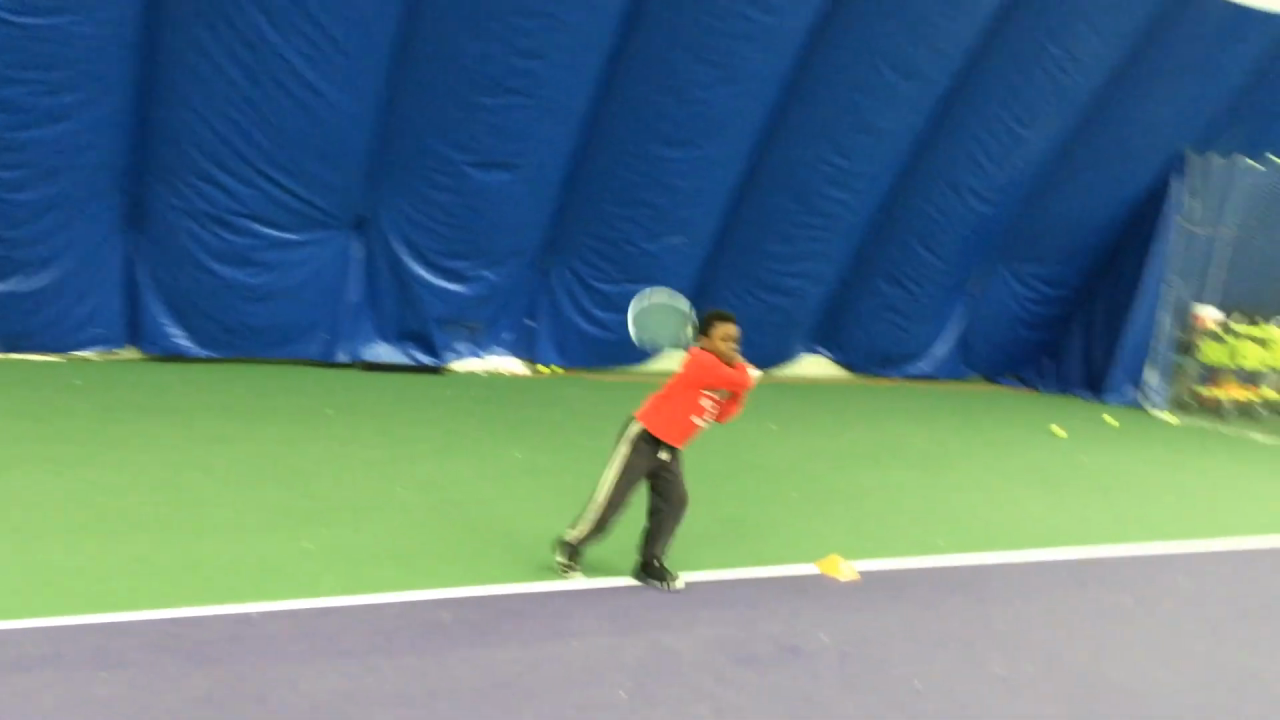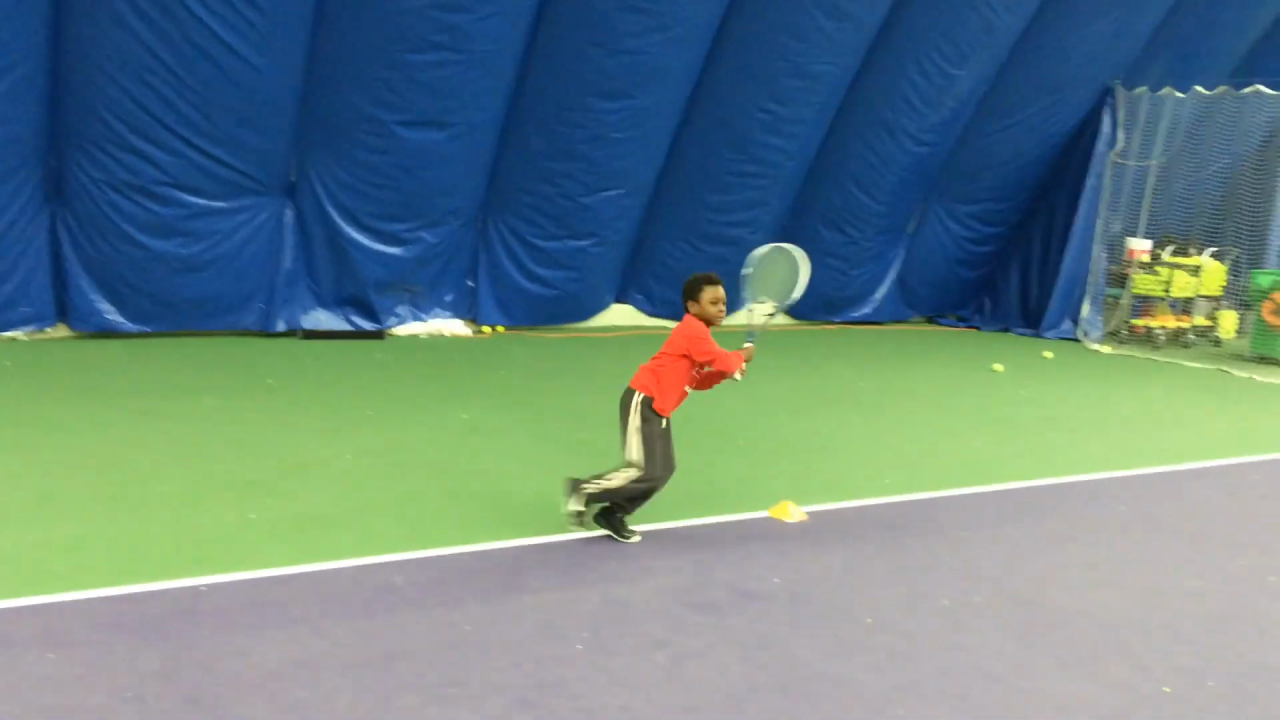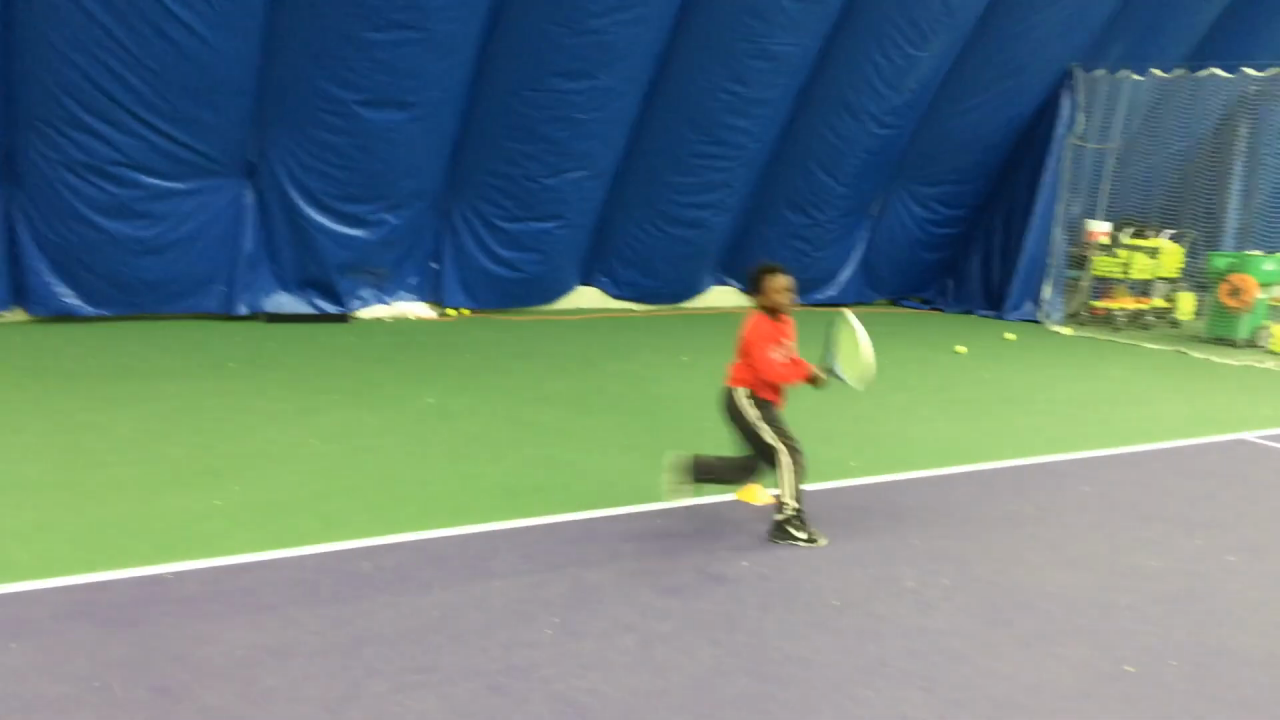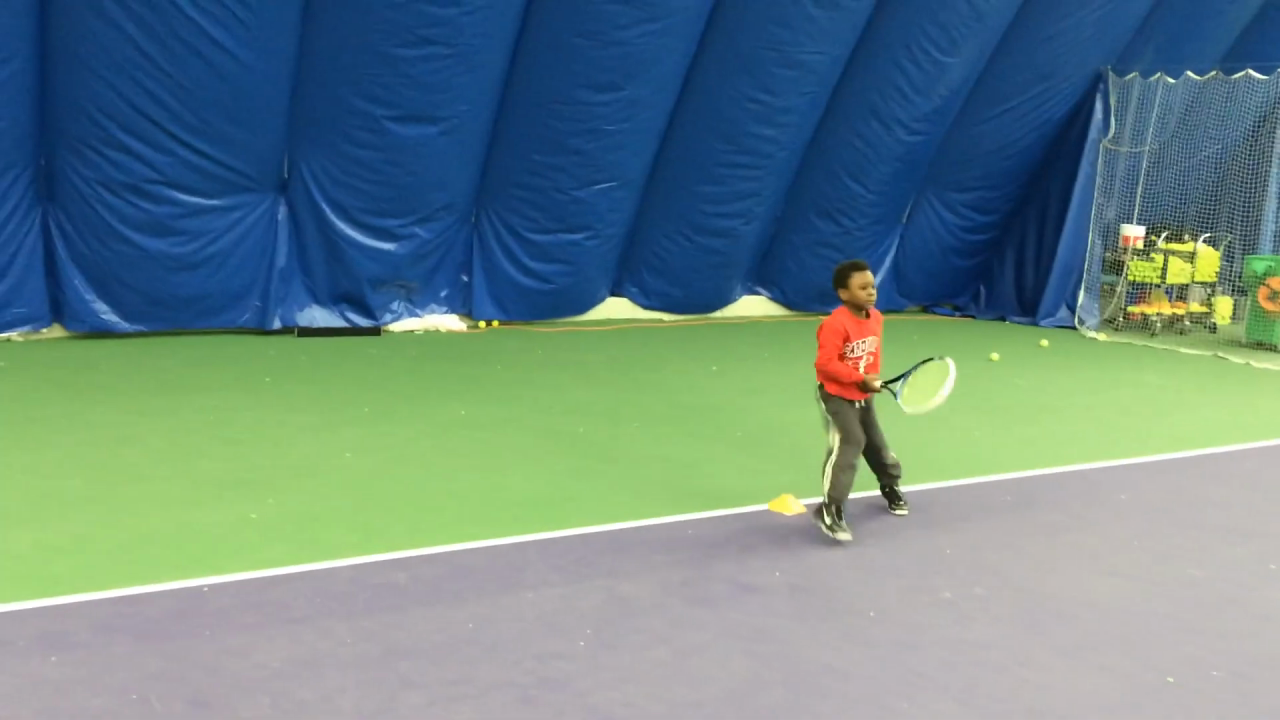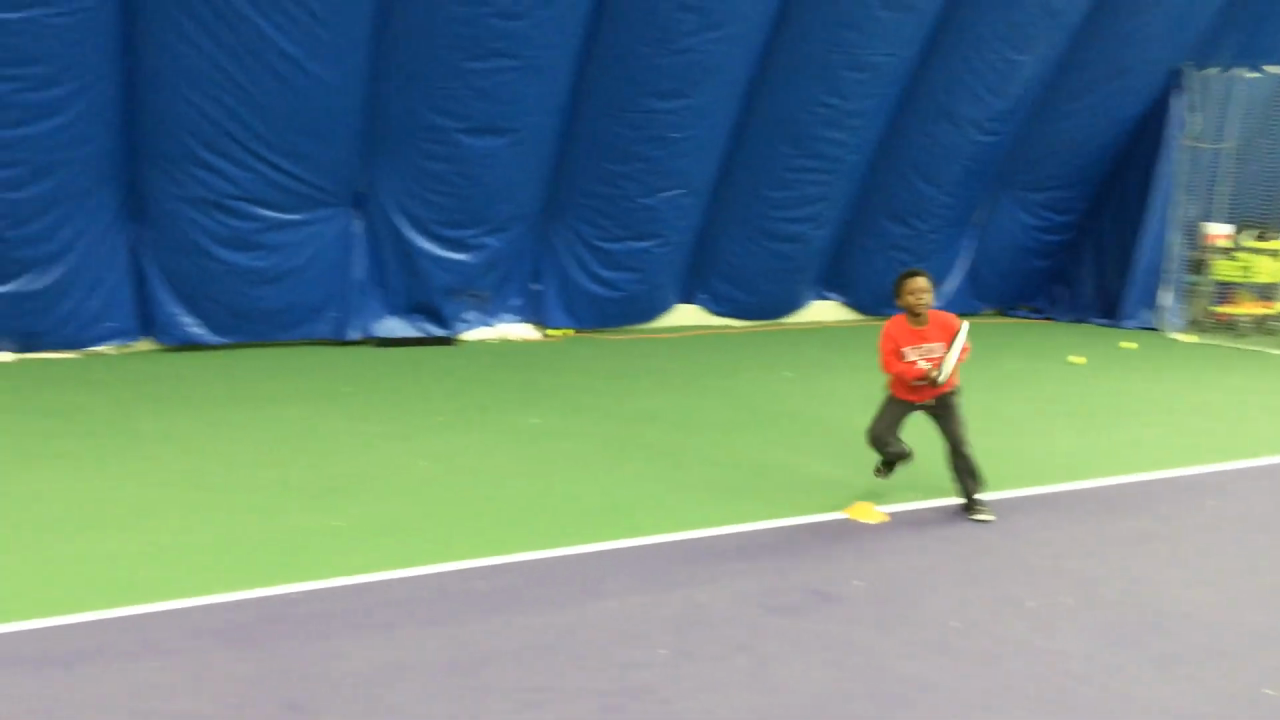
dt=0.3s
person 1, frame 1
left shoulder: (721, 376)
right shoulder: (702, 362)
left elbow: (724, 414)
right elbow: (743, 381)
left wrist: (740, 374)
right wrist: (746, 372)
left hip: (668, 449)
right hip: (646, 438)
left knee: (673, 501)
right knee: (611, 498)
left ankle: (651, 563)
right ankle: (570, 546)
person 1, frame 2
left shoulder: (699, 333)
right shoulder: (692, 332)
left elbow: (700, 380)
right elbow: (721, 361)
left wrist: (731, 369)
right wrist: (742, 357)
left hip: (656, 408)
right hip: (644, 401)
left knee: (662, 470)
right knee: (648, 471)
left ankle: (611, 514)
right ankle: (585, 491)
person 1, frame 3
left shoulder: (785, 323)
right shoulder: (757, 329)
left elbow: (791, 359)
right elbow: (771, 372)
left wrist: (810, 370)
right wrist: (807, 373)
left hip: (760, 400)
right hip: (746, 397)
left knee: (751, 466)
right knee: (787, 453)
left ankle: (691, 470)
right ankle: (788, 521)
person 1, frame 4
left shoulder: (875, 318)
right shoulder: (833, 323)
right elbow: (826, 363)
left wrist: (872, 377)
right wrist: (862, 379)
left hip: (861, 394)
right hip: (835, 393)
left knee: (875, 444)
right knee: (849, 443)
left ankle: (890, 488)
right ankle: (830, 509)
person 1, frame 5
left shoulder: (948, 322)
right shoulder: (892, 328)
left elbow: (963, 350)
right elbow: (890, 365)
right wrist: (921, 373)
left hip: (940, 393)
right hip: (903, 392)
left knee: (958, 442)
right knee: (878, 434)
left ankle: (972, 497)
right ankle: (895, 455)
